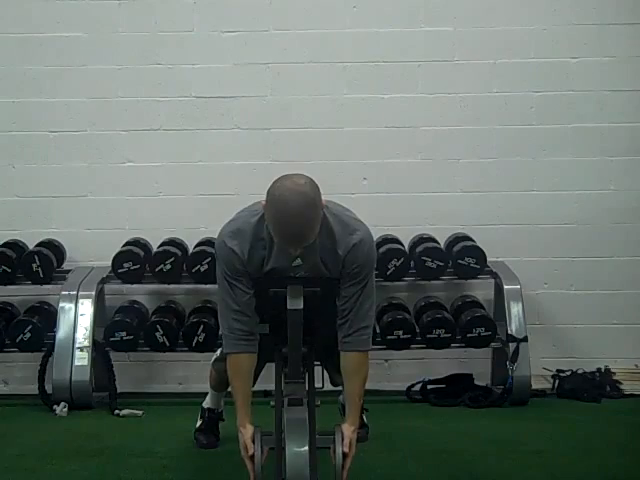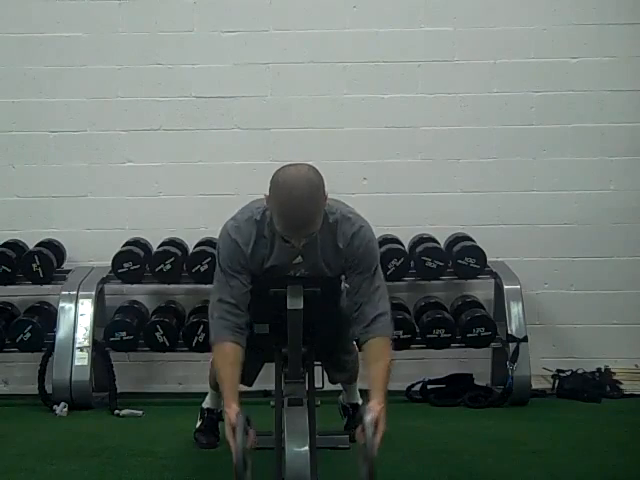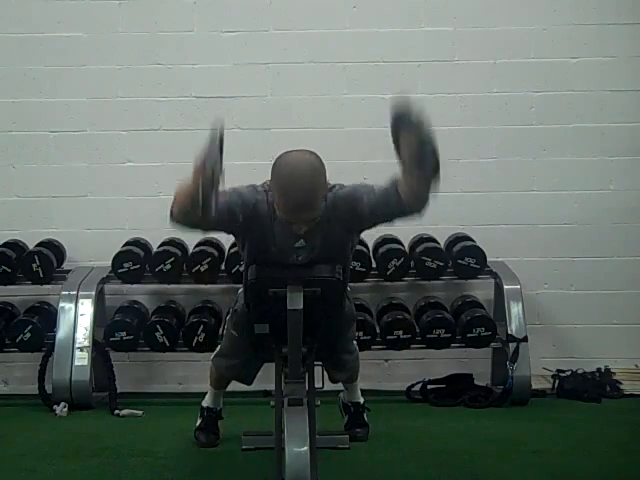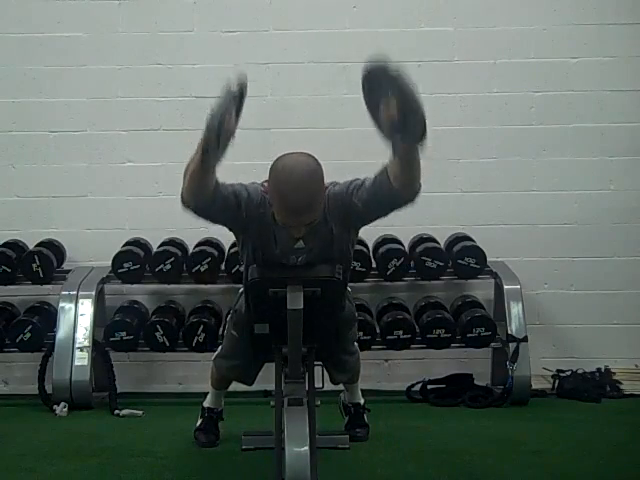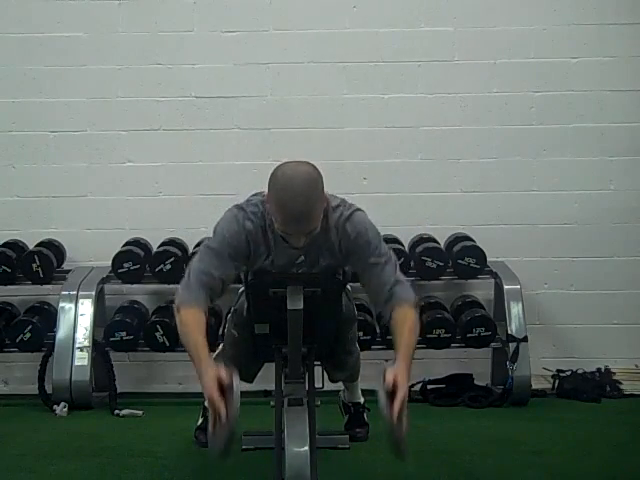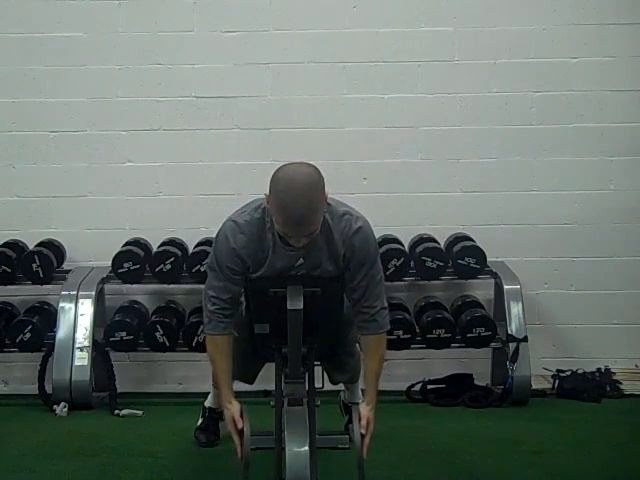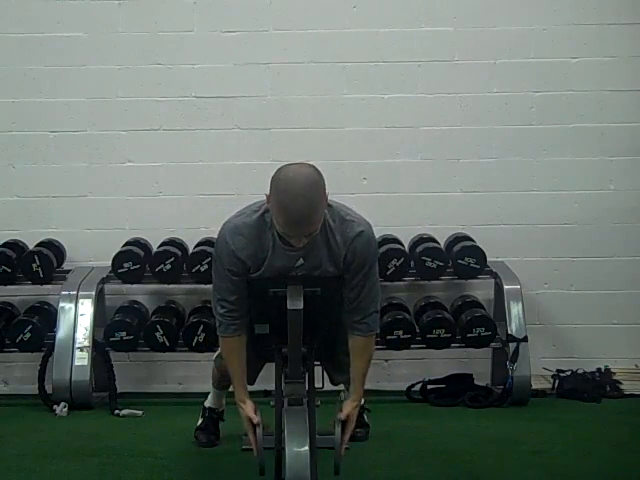
dt=0.4s
person 1, frame 1
left shoulder: (355, 239)
right shoulder: (235, 239)
left elbow: (355, 332)
right elbow: (239, 333)
left wrist: (352, 419)
right wrist: (243, 421)
right hip: (260, 307)
right knee: (229, 355)
left ankle: (348, 405)
right ankle: (211, 407)
person 1, frame 2
left shoulder: (354, 232)
right shoulder: (239, 233)
left elbow: (373, 315)
right elbow: (227, 319)
left wrist: (377, 398)
right wrist: (231, 403)
left knee: (346, 364)
right knee: (229, 357)
left ankle: (351, 401)
right ankle: (212, 406)
person 1, frame 3
left shoulder: (345, 203)
right shoulder: (249, 205)
left elbow: (406, 199)
right elbow: (183, 213)
left wrist: (415, 162)
right wrist: (198, 186)
left knee: (344, 363)
right knee: (229, 361)
left ankle: (352, 400)
right ankle: (211, 405)
person 1, frame 4
left shoulder: (344, 204)
right shoulder: (249, 206)
left elbow: (404, 189)
right elbow: (194, 198)
left wrist: (401, 137)
right wrist: (209, 147)
left knee: (345, 363)
right knee: (230, 363)
left ankle: (353, 401)
right ankle: (212, 407)
person 1, frame 5
left shoulder: (350, 223)
right shoulder: (242, 221)
left elbow: (396, 292)
right elbow: (190, 294)
left wrist: (402, 366)
right wrist: (205, 369)
left knee: (345, 360)
right knee: (229, 360)
left ankle: (353, 400)
right ankle: (211, 406)
person 1, frame 6
left shoulder: (354, 231)
right shoulder: (236, 233)
left elbow: (372, 315)
right elbow: (218, 315)
left wrist: (370, 400)
right wrist: (227, 399)
right knee: (233, 359)
left ankle: (352, 399)
right ankle: (212, 404)
person 1, frame 7
left shoulder: (356, 235)
right shoulder: (236, 235)
left elbow: (363, 319)
right elbow: (230, 318)
left wrist: (356, 396)
right wrist: (242, 396)
left knee: (346, 362)
right knee: (230, 361)
left ankle: (350, 398)
right ankle: (214, 406)
